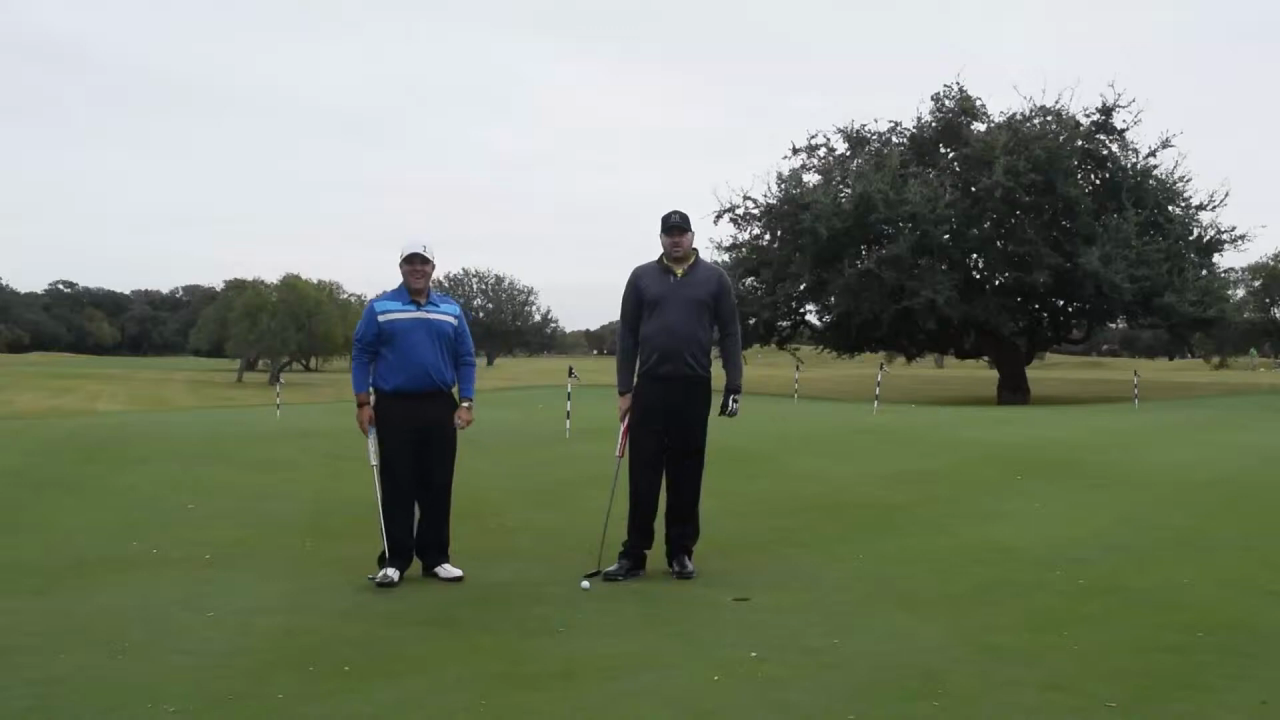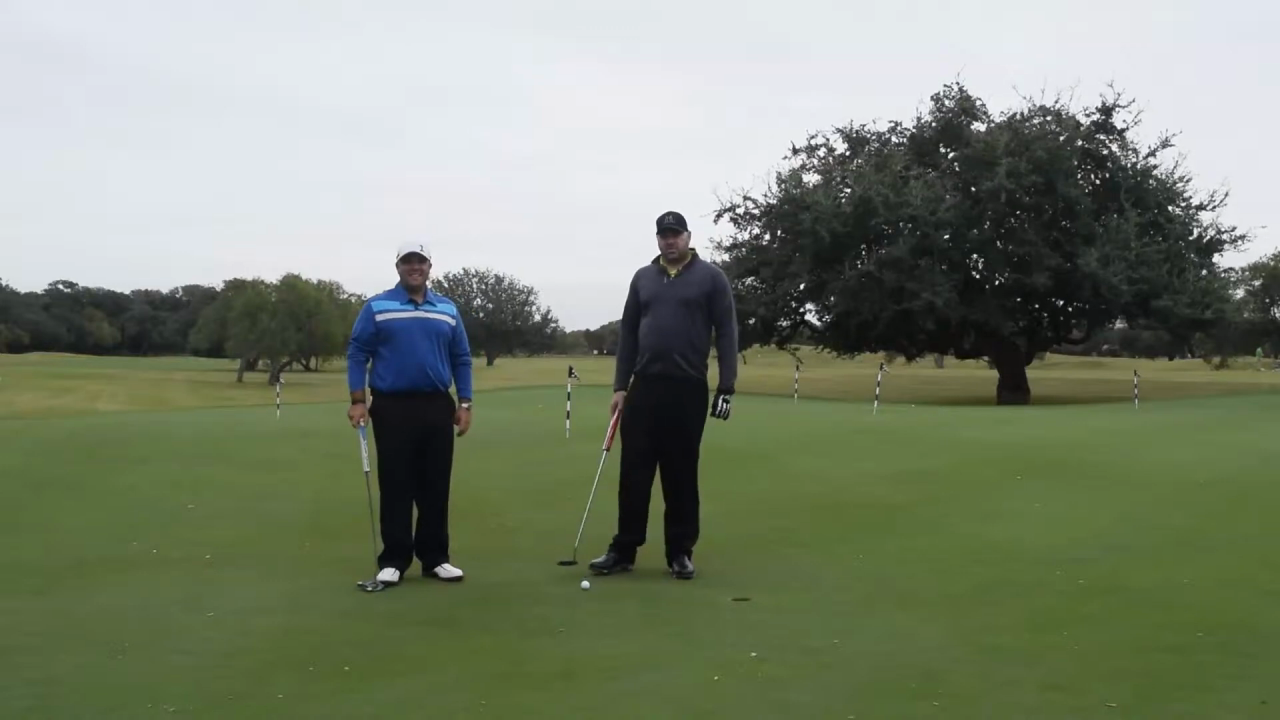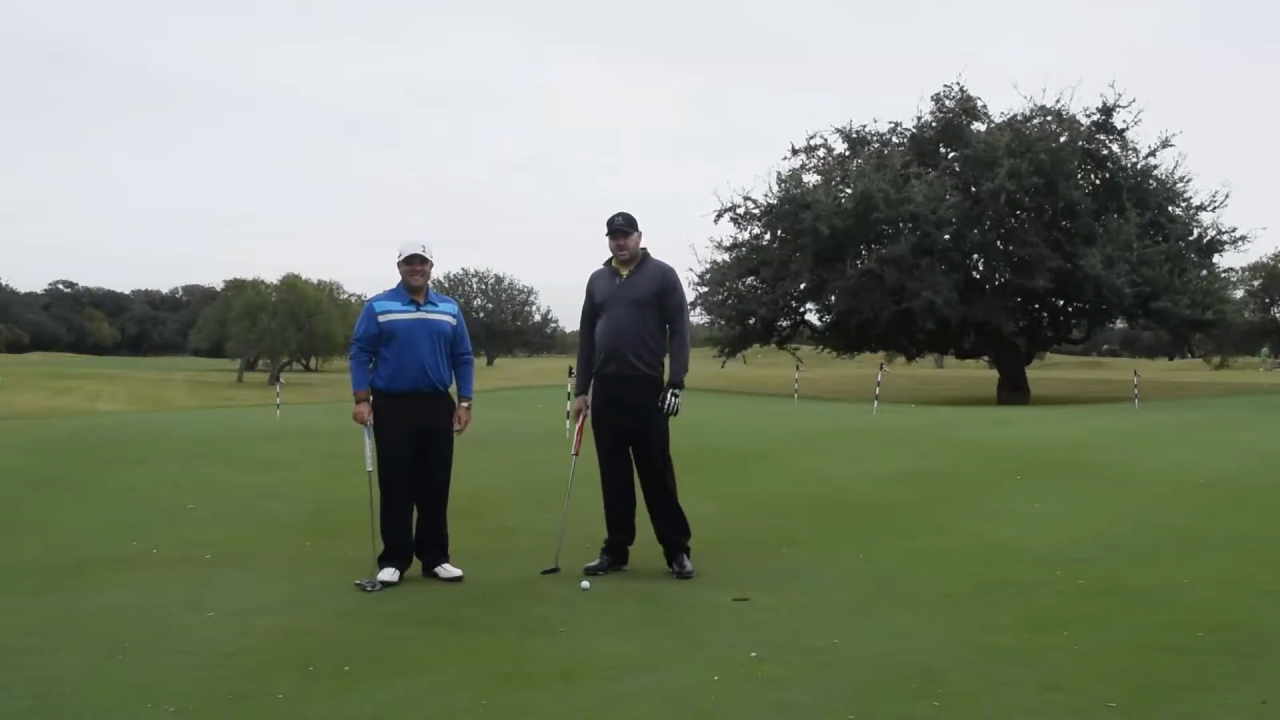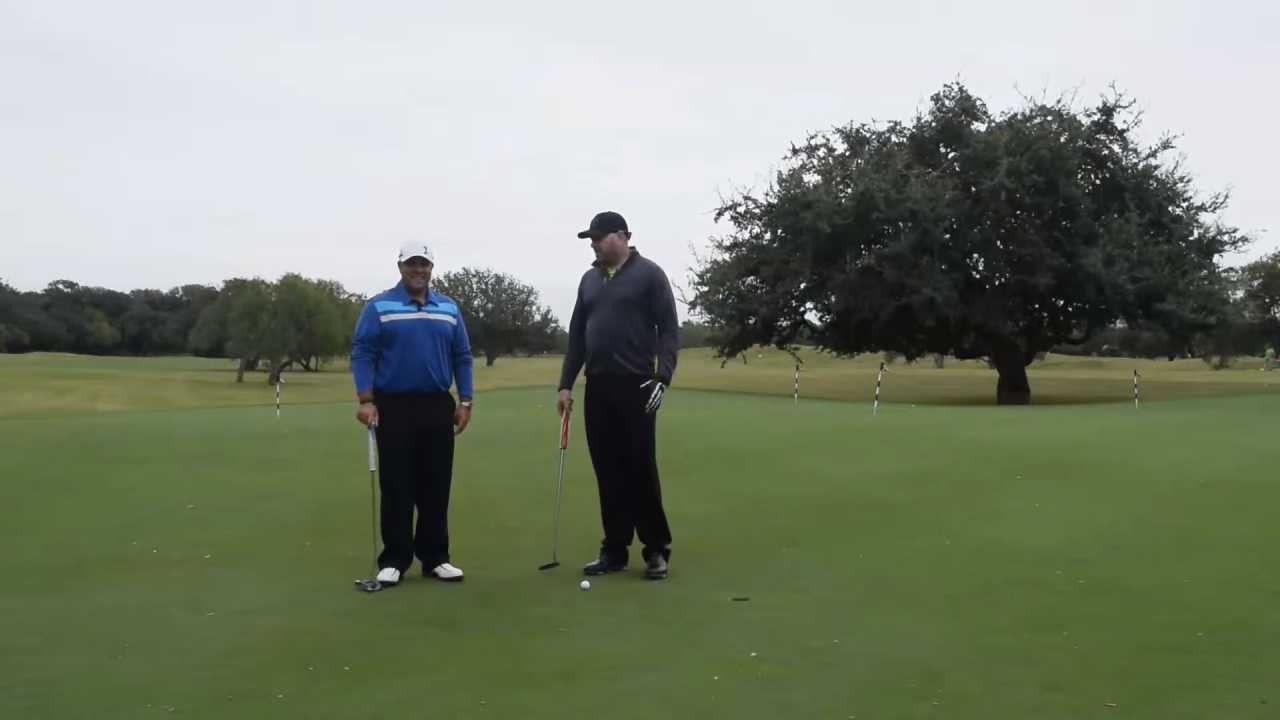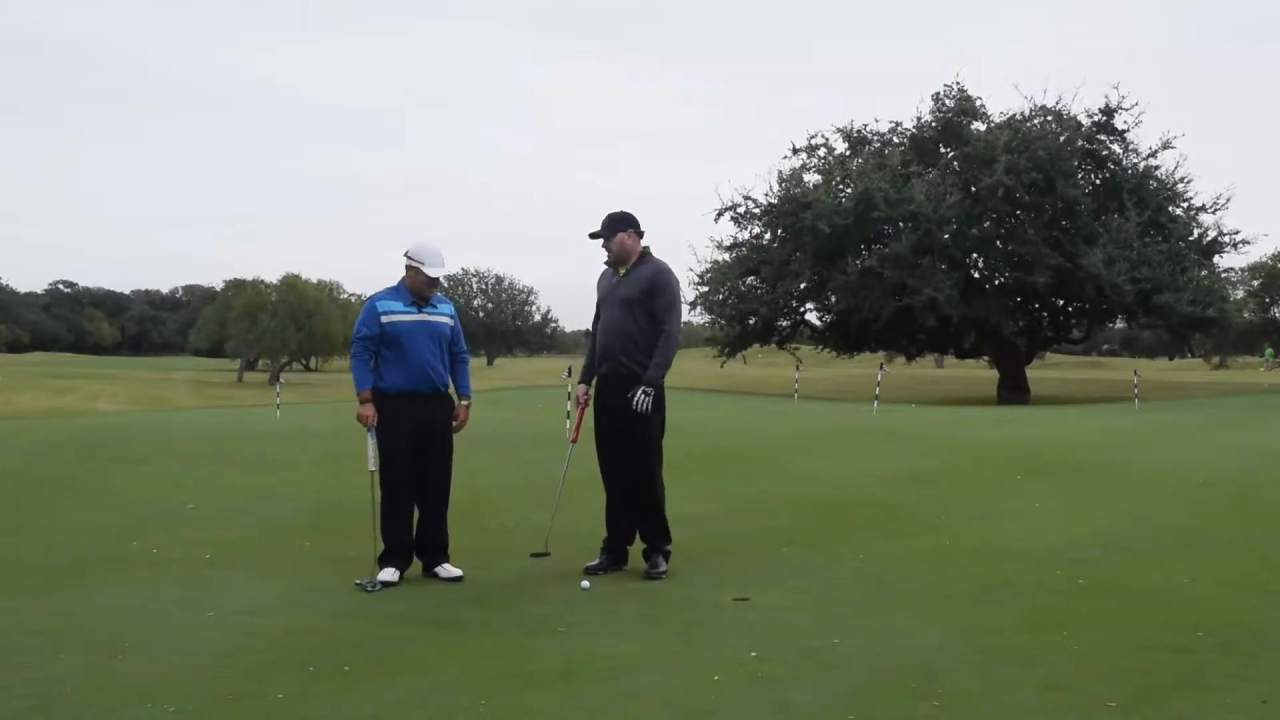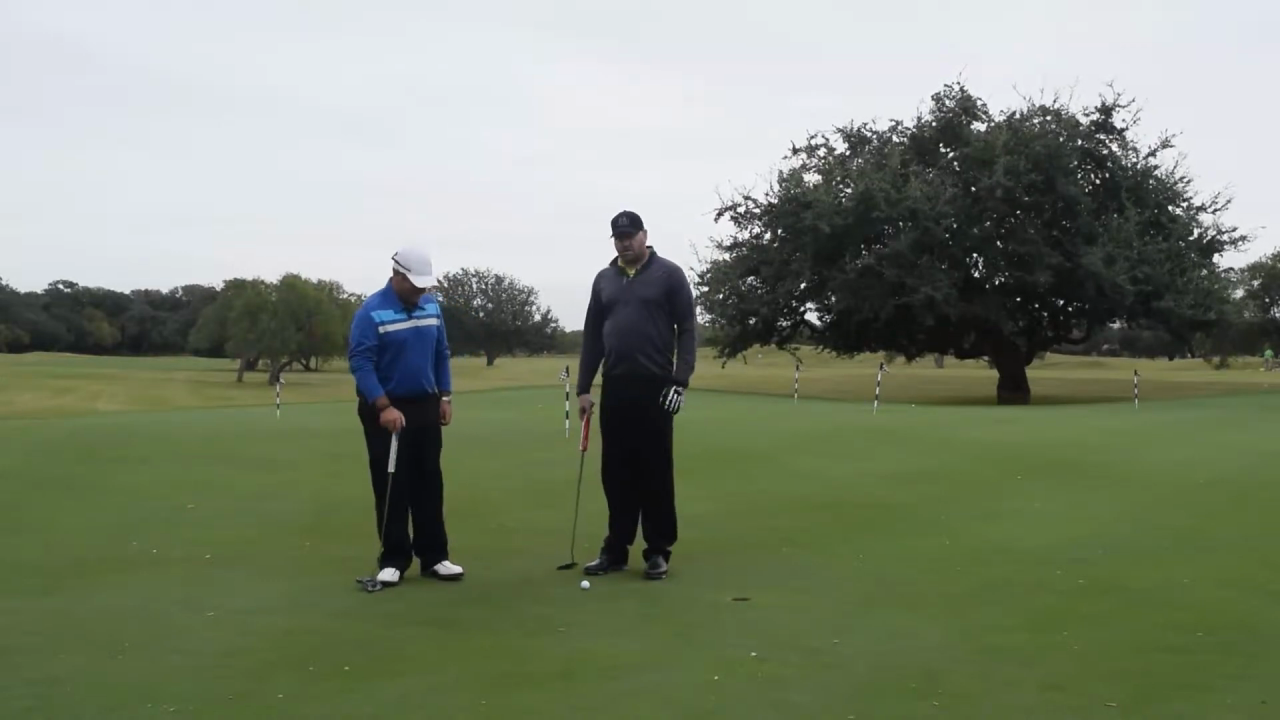
dt=0.7s
person 1, frame 1
left shoulder: (714, 278)
right shoulder: (641, 277)
left elbow: (729, 334)
right elbow: (627, 335)
left wrist: (733, 386)
right wrist: (624, 390)
left hip: (694, 388)
right hip: (650, 387)
left knee: (686, 474)
right knee: (643, 473)
left ankle: (680, 552)
right ankle: (633, 554)
person 1, frame 2
left shoulder: (711, 277)
right shoulder: (643, 277)
left elbow: (726, 334)
right elbow: (628, 333)
left wrist: (726, 388)
right wrist: (620, 386)
left hip: (688, 389)
right hip: (644, 386)
left knee: (681, 473)
right knee: (634, 469)
left ankle: (680, 551)
right ankle: (623, 548)
person 1, frame 3
left shoulder: (662, 275)
right shoulder: (597, 280)
left elbow: (678, 331)
right elbow: (587, 337)
left wrist: (675, 383)
right wrist: (581, 389)
left hip: (647, 386)
right hip: (605, 388)
left knee: (656, 470)
right knee: (613, 471)
left ankle: (677, 549)
right ankle: (616, 549)
person 1, frame 4
left shoulder: (649, 274)
right shoulder: (589, 279)
left elbow: (669, 329)
right elbow: (577, 335)
left wrist: (662, 377)
right wrist: (566, 384)
left hip: (635, 386)
right hip: (597, 386)
left knee: (640, 469)
right knee: (607, 471)
left ankle: (657, 548)
right ankle: (614, 548)
person 1, frame 5
left shoulder: (658, 274)
right shoulder: (607, 277)
left elbow: (669, 333)
left wrist: (651, 383)
right wrist: (585, 378)
left hip: (642, 389)
right hip: (608, 386)
left knee: (645, 471)
right knee: (613, 471)
left ankle: (657, 550)
right ankle: (615, 548)
person 1, frame 6
left shoulder: (668, 274)
right shoulder: (604, 279)
left elbow: (687, 329)
right elbow: (592, 336)
left wrist: (680, 380)
right wrist: (584, 387)
left hip: (654, 387)
right hip: (614, 387)
left knee: (655, 470)
right knee: (616, 471)
left ankle: (658, 550)
right ankle: (616, 548)
person 2, frame 1
left shoulder: (451, 309)
right shoulder: (379, 307)
left elbow: (465, 359)
right elbow: (361, 356)
left wrist: (466, 402)
right wrist: (363, 403)
left hip: (439, 407)
right hip: (394, 407)
left knee: (437, 486)
right knee: (397, 486)
left ankle: (435, 557)
right ankle: (394, 560)
person 2, frame 2
left shoulder: (448, 310)
right shoulder: (376, 307)
left elbow: (462, 359)
right elbow: (357, 354)
left wrist: (464, 403)
right wrist: (358, 400)
left hip: (437, 407)
right hip: (392, 407)
left knee: (436, 487)
right knee: (395, 486)
left ankle: (435, 557)
right ankle: (394, 560)
person 2, frame 3
left shoulder: (450, 309)
right shoulder: (377, 307)
left elbow: (463, 358)
right elbow: (359, 354)
left wrist: (464, 402)
right wrist: (362, 399)
left hip: (437, 406)
right hip: (392, 407)
left knee: (435, 486)
right knee: (395, 486)
left ankle: (435, 558)
right ankle: (394, 560)
person 2, frame 4
left shoulder: (449, 308)
right shoulder: (379, 306)
left elbow: (462, 357)
right elbow: (362, 354)
left wrist: (465, 401)
right wrist: (366, 399)
left hip: (438, 406)
right hip: (394, 406)
left knee: (436, 486)
right knee: (396, 486)
left ankle: (435, 557)
right ankle: (394, 560)
person 2, frame 5
left shoulder: (446, 308)
right shoulder: (379, 305)
left elbow: (459, 356)
right elbow: (360, 353)
left wrist: (463, 400)
right wrist: (365, 400)
left hip: (437, 406)
right hip: (394, 407)
left knee: (436, 486)
right knee: (396, 486)
left ankle: (435, 557)
right ankle: (394, 560)
person 2, frame 6
left shoulder: (431, 306)
right shoulder: (371, 312)
left elbow: (441, 353)
right elbow: (360, 363)
left wrist: (445, 396)
right wrist: (384, 407)
left hip: (424, 406)
right hip: (385, 410)
left knee: (429, 483)
right knee: (391, 486)
left ankle: (434, 556)
right ankle: (394, 559)
